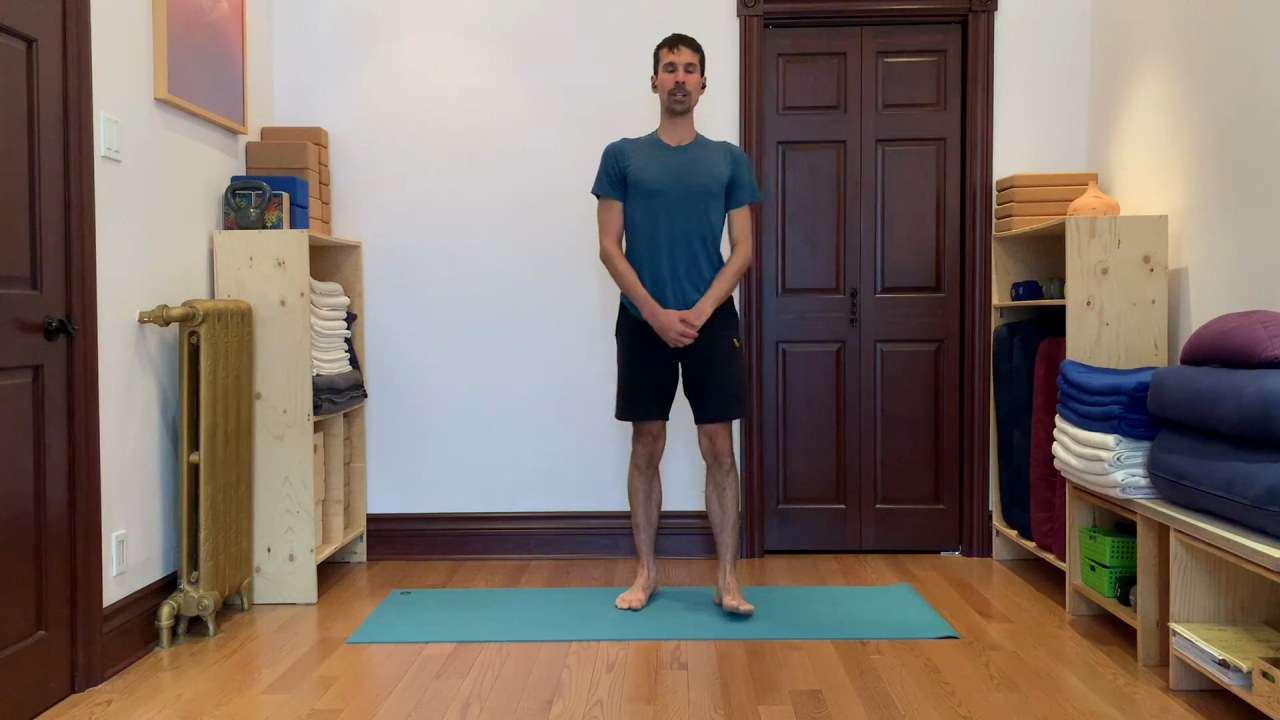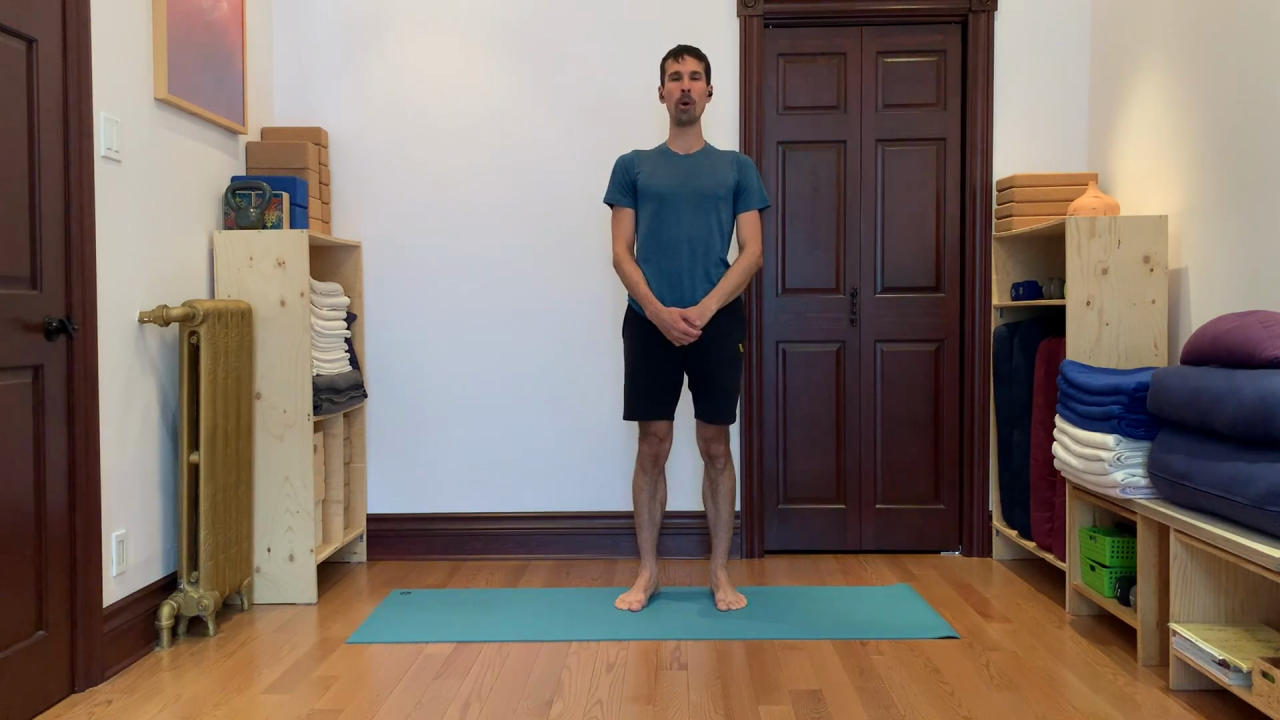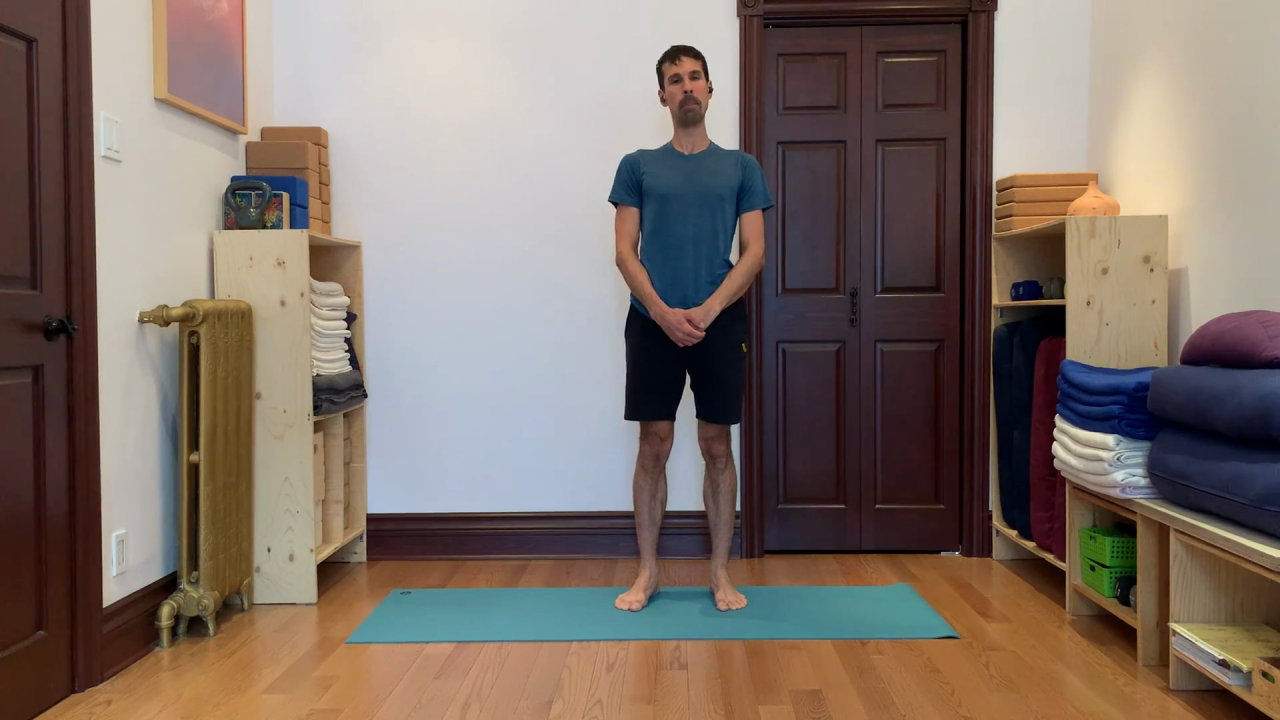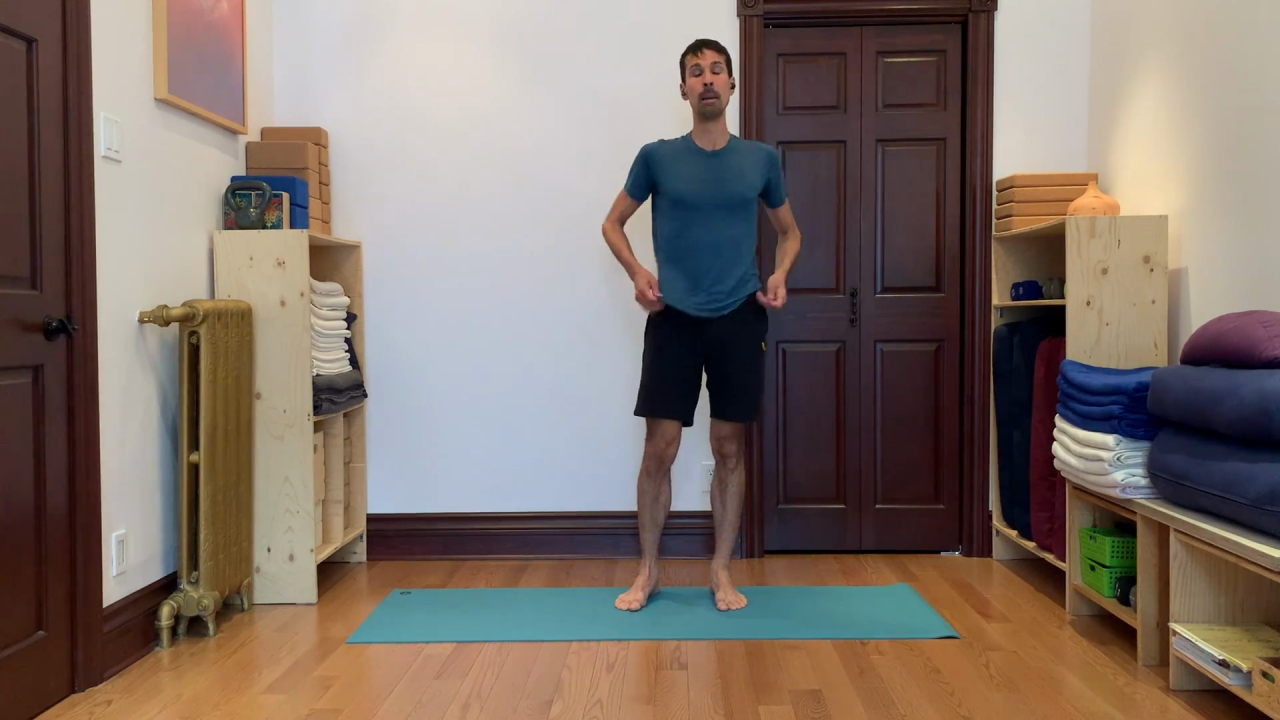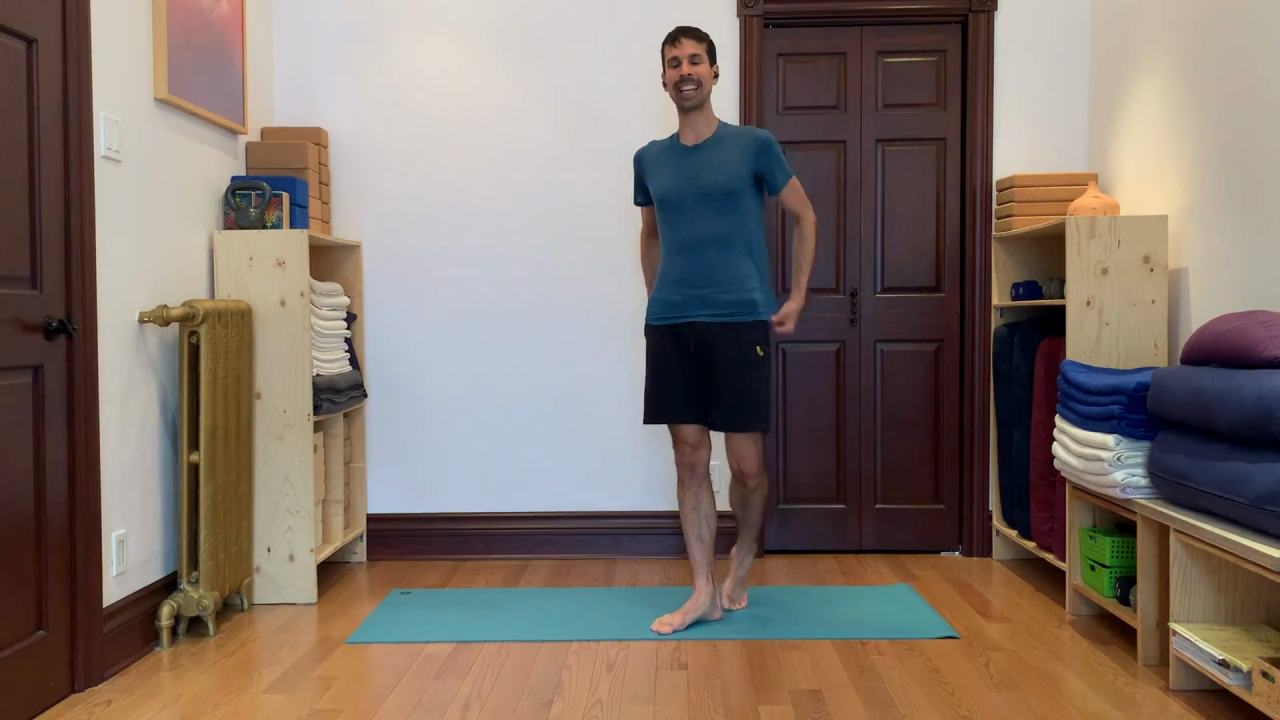
dt=1s
person 1, frame 1
left shoulder: (729, 159)
right shoulder: (622, 156)
left elbow: (743, 250)
right elbow: (610, 247)
left wrist: (702, 311)
right wrist: (653, 312)
left hip: (713, 322)
right hip: (644, 322)
left knee: (719, 451)
right knee: (646, 449)
left ankle: (727, 576)
right ankle: (646, 571)
person 1, frame 2
left shoulder: (736, 167)
right shoulder: (633, 166)
left elbow: (751, 253)
right elbow: (622, 253)
left wrist: (703, 310)
right wrist: (657, 311)
left hip: (718, 321)
right hip: (649, 322)
left knee: (716, 447)
right knee: (652, 447)
left ankle: (720, 571)
right ankle: (648, 571)
person 1, frame 3
left shoulder: (740, 167)
right shoulder: (637, 166)
left elbow: (754, 253)
right elbow: (625, 252)
left wrist: (707, 311)
right wrist: (663, 313)
left hip: (720, 322)
right hip: (652, 322)
left knee: (717, 447)
right knee: (653, 447)
left ankle: (720, 572)
right ankle: (647, 571)
person 1, frame 4
left shoulder: (762, 159)
right shoulder: (656, 157)
left elbow: (789, 232)
right elbow: (613, 223)
left wrist: (780, 276)
right wrist: (637, 273)
left hip: (739, 318)
right hip: (673, 319)
left knee: (729, 447)
right knee: (660, 448)
left ankle: (721, 570)
right ankle: (648, 568)
person 1, frame 5
left shoulder: (754, 145)
right shoulder: (649, 159)
left elbow: (804, 217)
left wrist: (797, 297)
left hip: (740, 323)
right hip: (671, 326)
left knee: (746, 460)
right knee: (690, 459)
left ankle: (744, 548)
right ankle: (703, 591)
